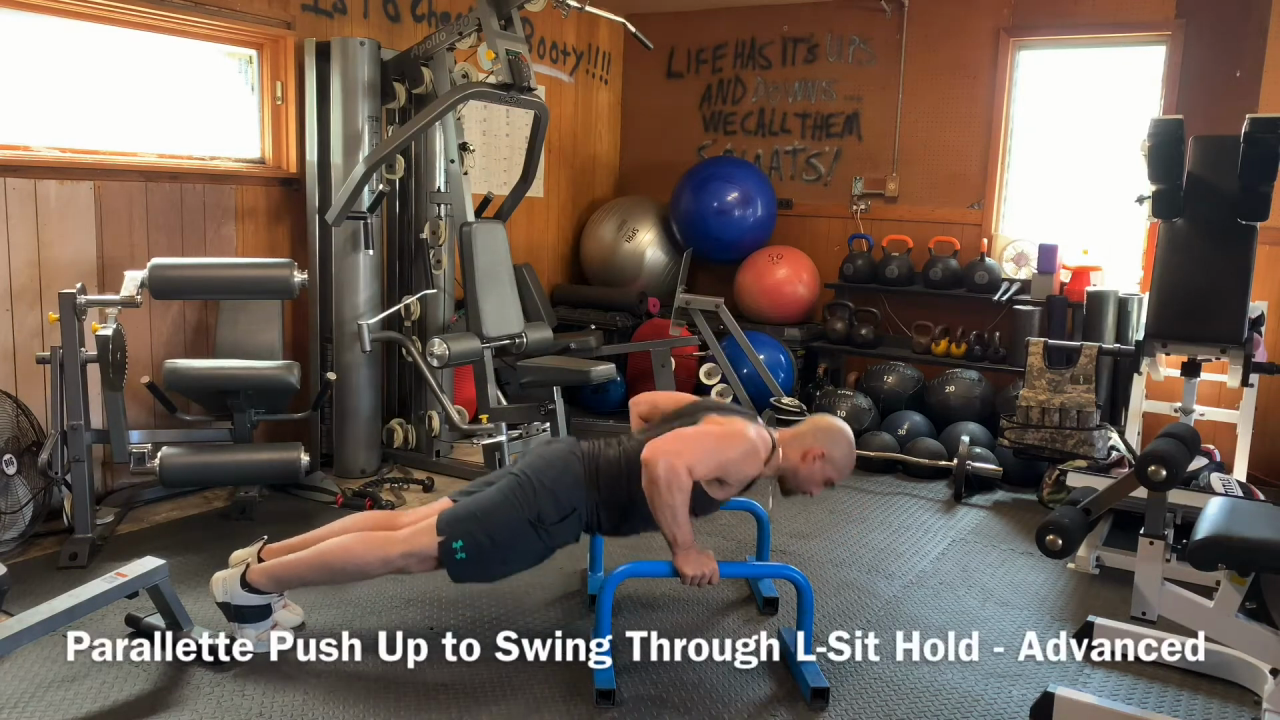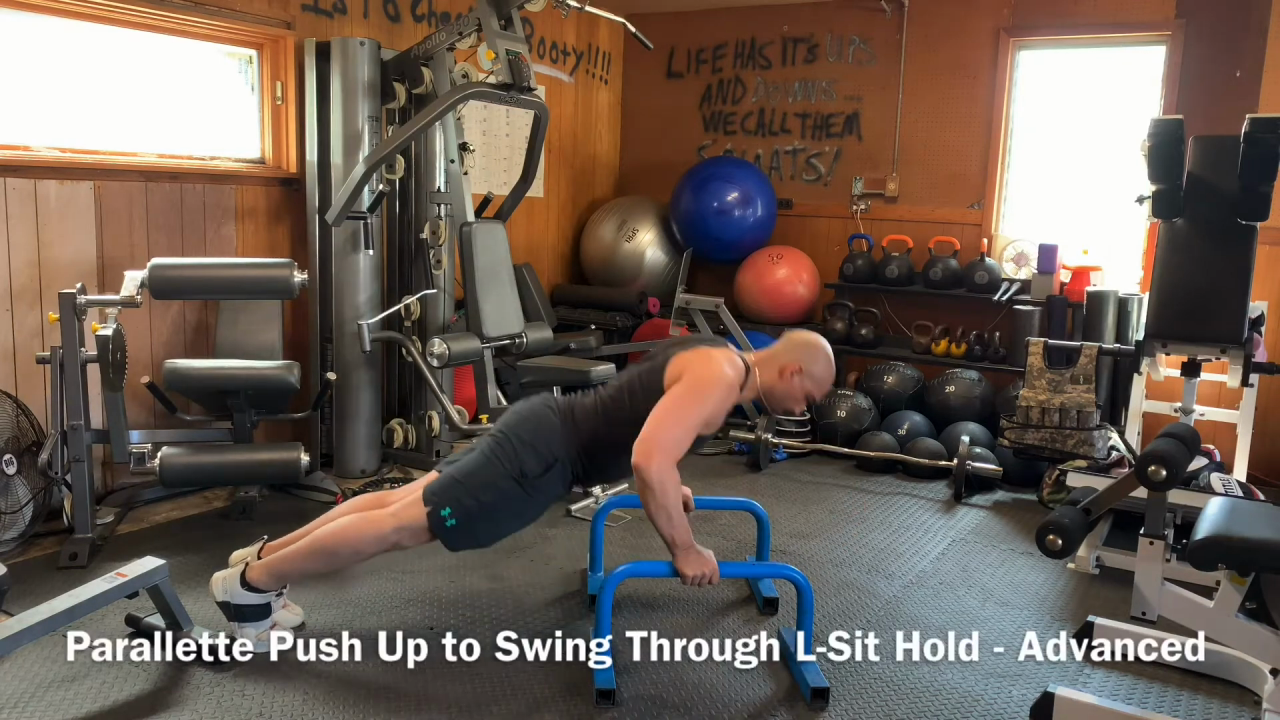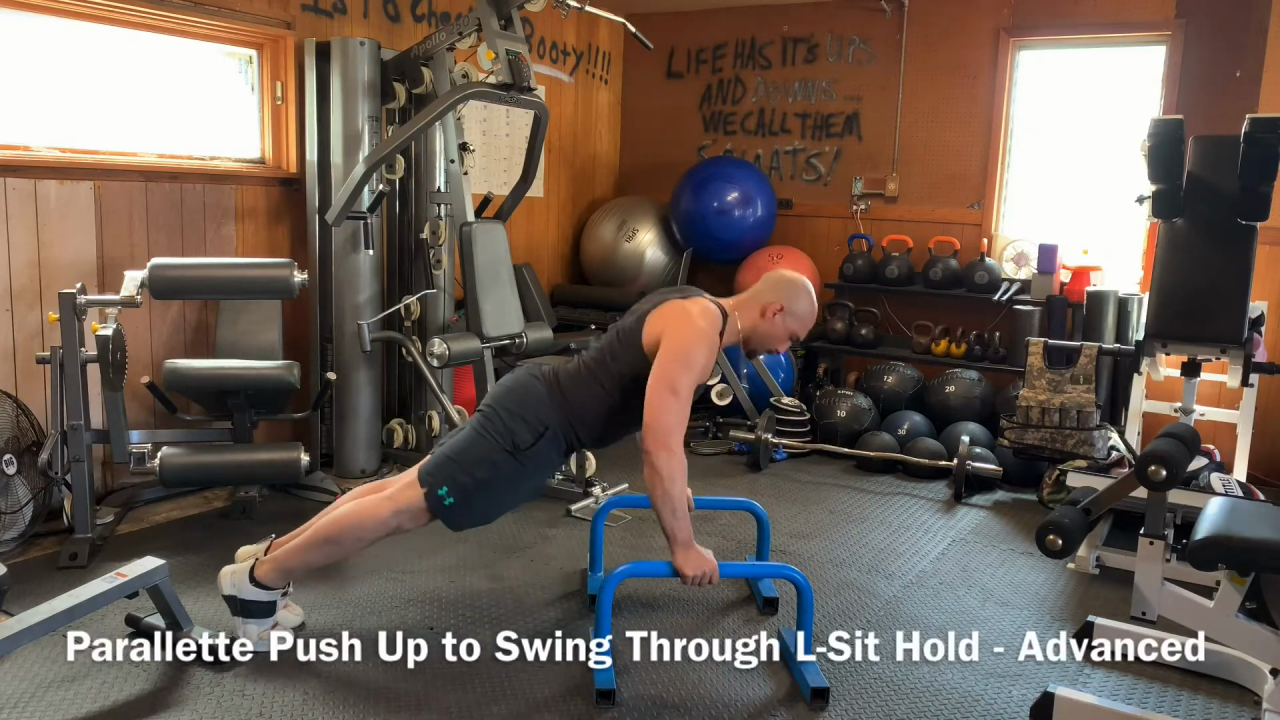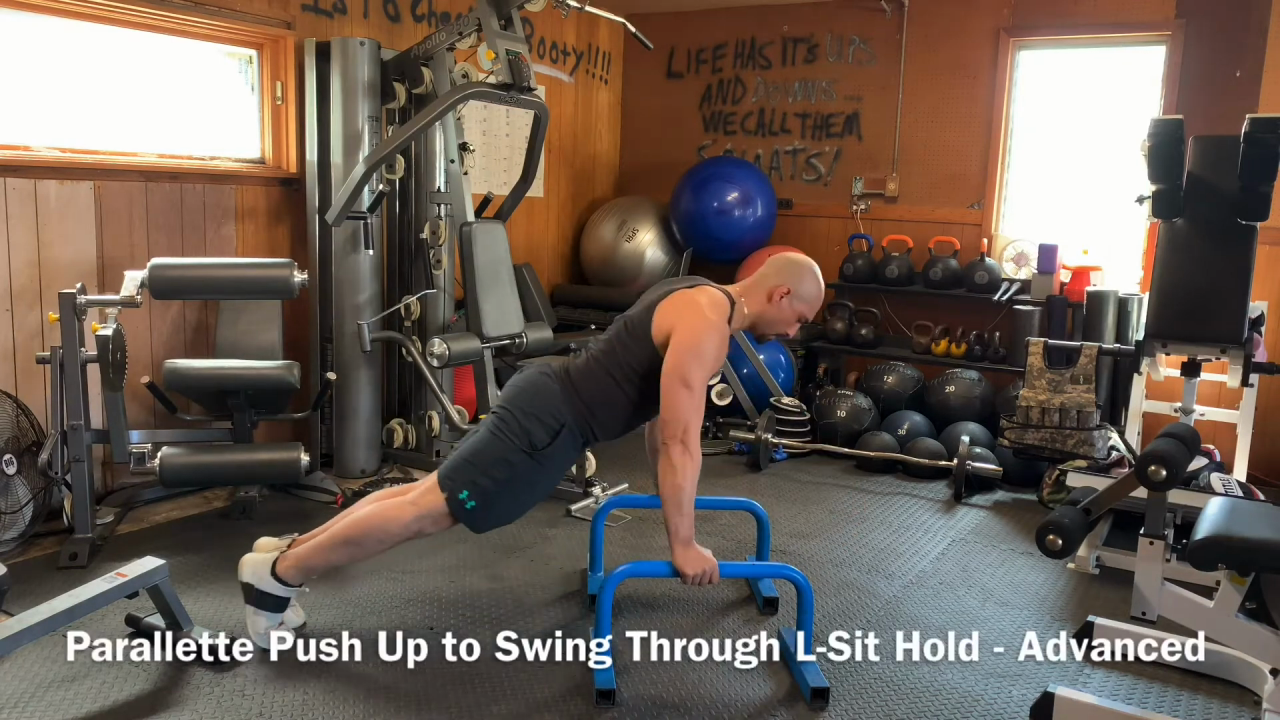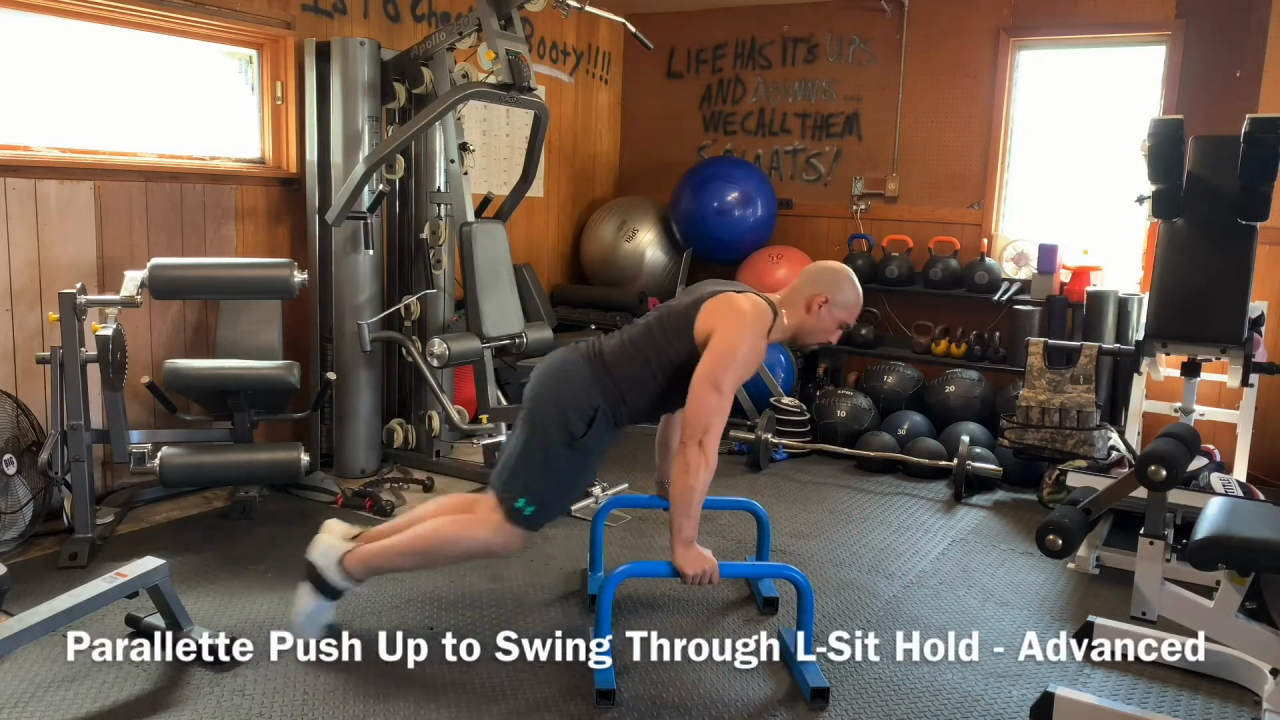
dt=0.2s
person 1, frame 1
left shoulder: (734, 414)
right shoulder: (747, 447)
left elbow: (641, 405)
right elbow: (660, 465)
right wrist: (685, 547)
left hip: (561, 468)
right hip: (559, 497)
left knee: (414, 521)
right knee: (409, 550)
left ankle: (266, 553)
right ankle: (249, 583)
person 1, frame 2
left shoulder: (714, 355)
right shoulder: (722, 378)
right elbow: (646, 462)
left wrist: (668, 488)
right wrist: (685, 549)
left hip: (544, 429)
right hip: (541, 454)
left knee: (408, 500)
right knee: (402, 525)
left ankle: (263, 557)
right ankle: (248, 586)
person 1, frame 3
left shoulder: (695, 309)
right shoulder: (697, 331)
left elbow: (650, 413)
right elbow: (662, 445)
left wrist: (670, 490)
right wrist: (683, 546)
left hip: (535, 403)
right hip: (532, 424)
left knee: (407, 489)
right knee: (404, 507)
left ankle: (268, 557)
right ankle: (255, 580)
person 1, frame 4
left shoulder: (701, 299)
right shoulder: (708, 323)
left elbow: (656, 408)
right elbow: (681, 440)
left wrist: (668, 498)
right wrist: (683, 544)
left hip: (546, 400)
right hip: (546, 420)
left knee: (431, 493)
right knee: (428, 509)
left ankle: (289, 549)
right ankle: (274, 575)
person 1, frame 5
left shoulder: (733, 304)
right shoulder: (745, 327)
left elbow: (677, 406)
right elbow: (699, 437)
left wrist: (670, 496)
right wrist: (684, 543)
left hip: (569, 384)
right hip: (570, 403)
left knee: (505, 515)
right knee: (501, 529)
left ankle: (355, 540)
right ankle: (340, 561)
